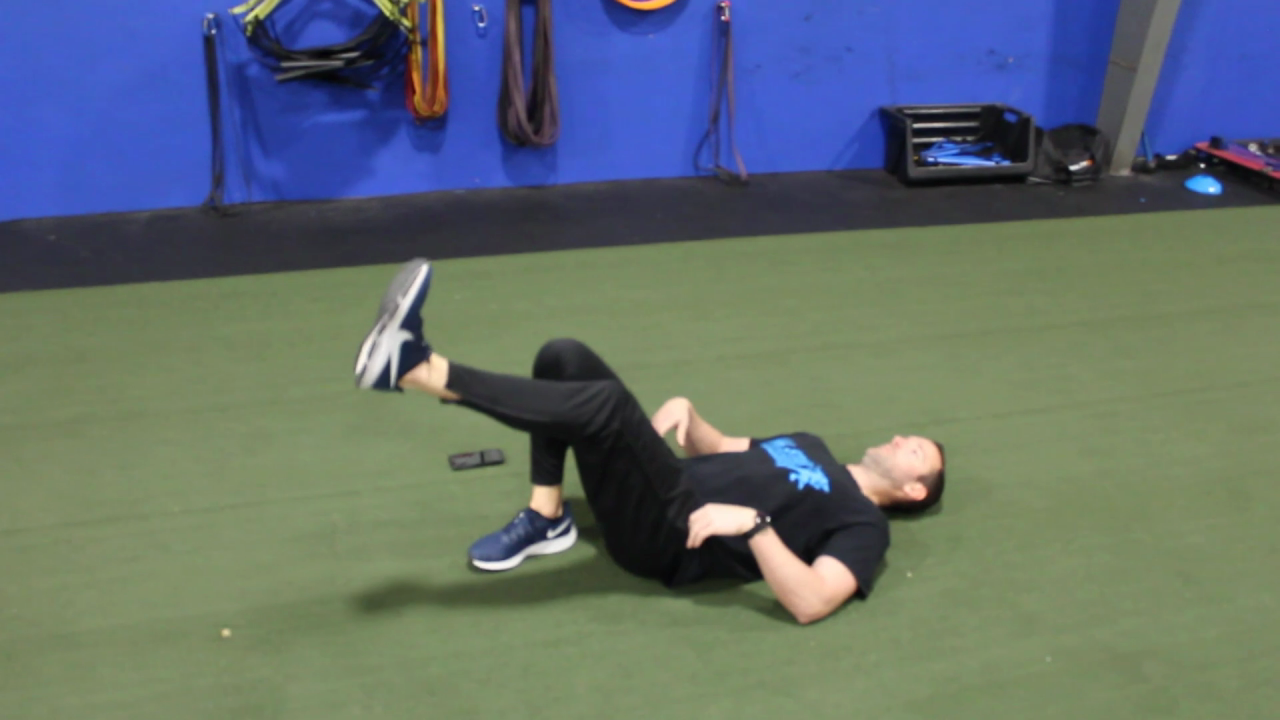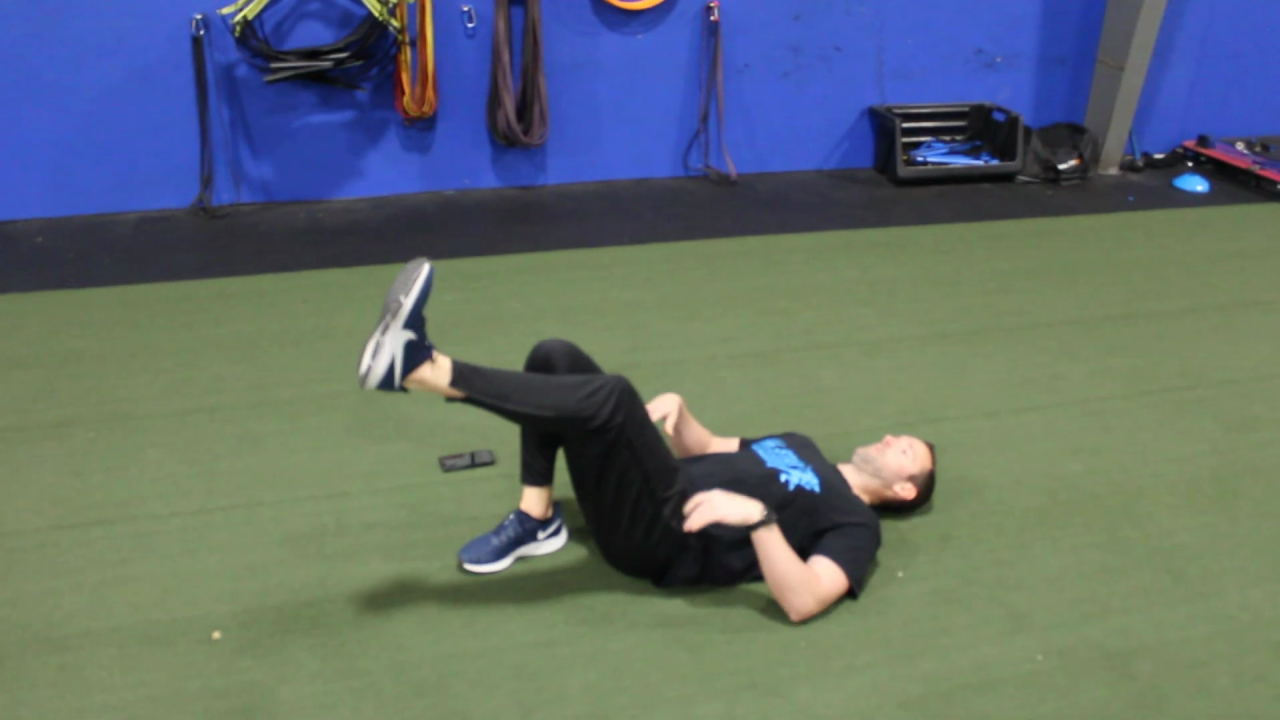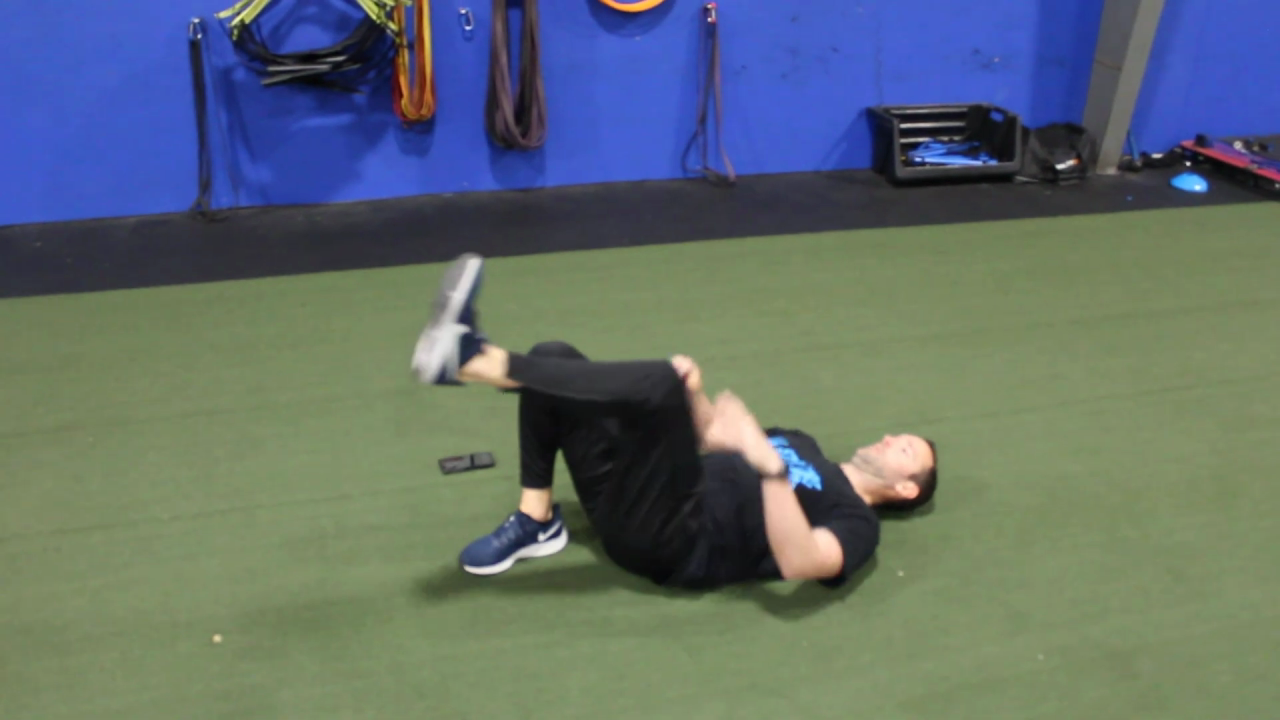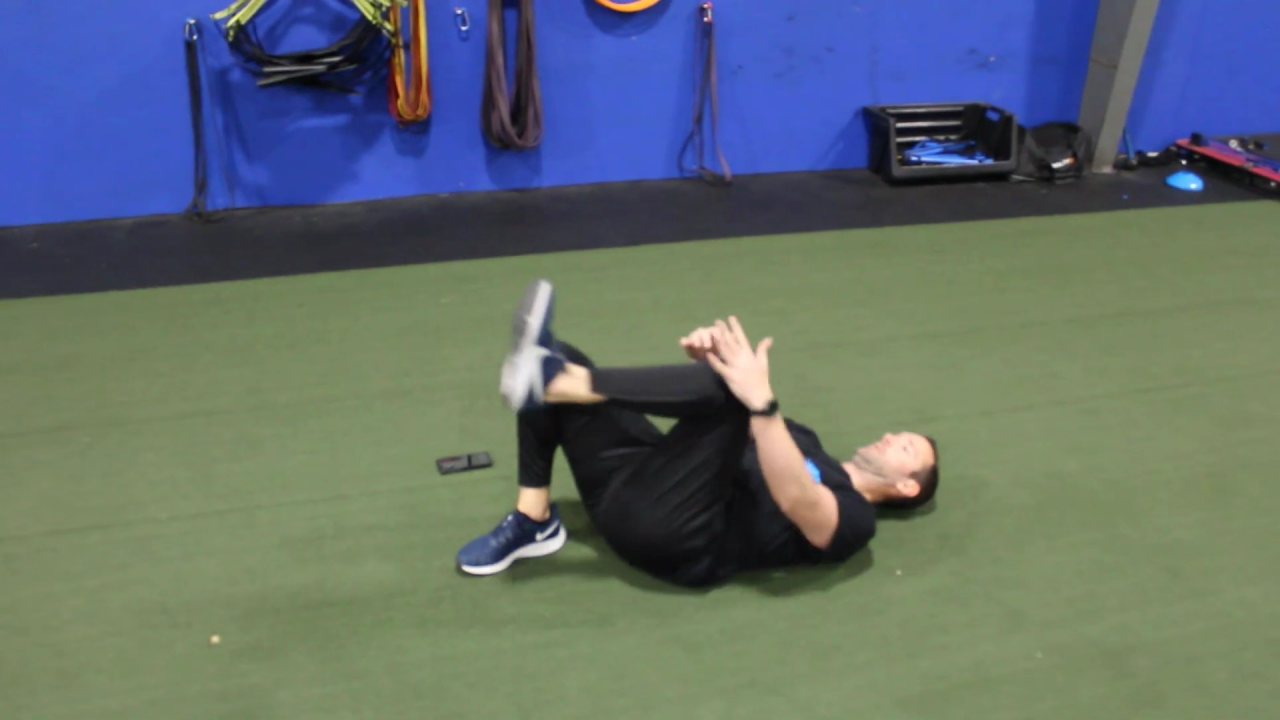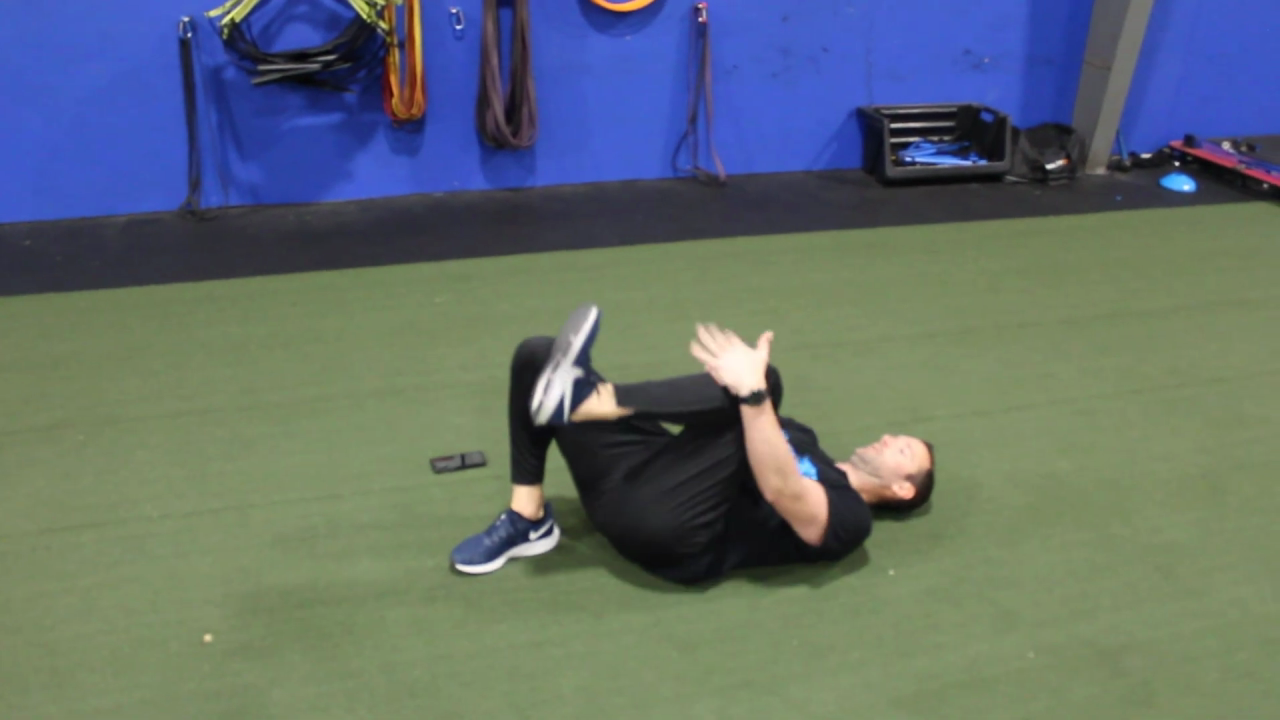
dt=0.2s
person 1, frame 1
left shoulder: (863, 525)
right shoulder: (810, 446)
left elbow: (808, 603)
right elbow: (718, 449)
left wrist: (751, 524)
right wrist: (687, 410)
left hip: (669, 533)
right hip: (672, 488)
left knee: (603, 404)
right knee: (564, 357)
left ankle: (417, 368)
right ankle: (545, 518)
person 1, frame 2
left shoulder: (854, 525)
right shoulder: (800, 446)
left elbow: (802, 601)
right elbow: (705, 449)
left wrist: (755, 515)
right wrist: (678, 410)
left hip: (662, 534)
right hip: (654, 491)
left knee: (609, 397)
right knee: (555, 357)
left ankle: (419, 369)
right ankle: (535, 520)
person 1, frame 3
left shoulder: (856, 521)
right shoulder: (801, 442)
left elbow: (798, 565)
right elbow: (709, 438)
left wrist: (769, 466)
right wrist: (692, 389)
left hip: (668, 539)
right hip: (622, 493)
left knee: (657, 385)
right knee: (552, 357)
left ankle: (474, 362)
right ankle: (536, 521)
person 1, frame 4
left shoulder: (854, 519)
right shoulder: (807, 444)
left elbow: (793, 496)
left wrist: (758, 399)
right wrist: (713, 356)
left hip: (672, 535)
right hip: (631, 487)
left knee: (719, 388)
right knee: (561, 364)
left ankle: (550, 381)
right ankle: (532, 520)
person 1, frame 5
left shoulder: (849, 519)
right shoulder: (803, 442)
left elbow: (779, 489)
left wrist: (750, 390)
right wrist: (731, 372)
left hip: (669, 527)
right hip: (631, 483)
left knee: (760, 385)
right knee: (538, 353)
left ankle: (588, 400)
right ankle: (526, 520)
